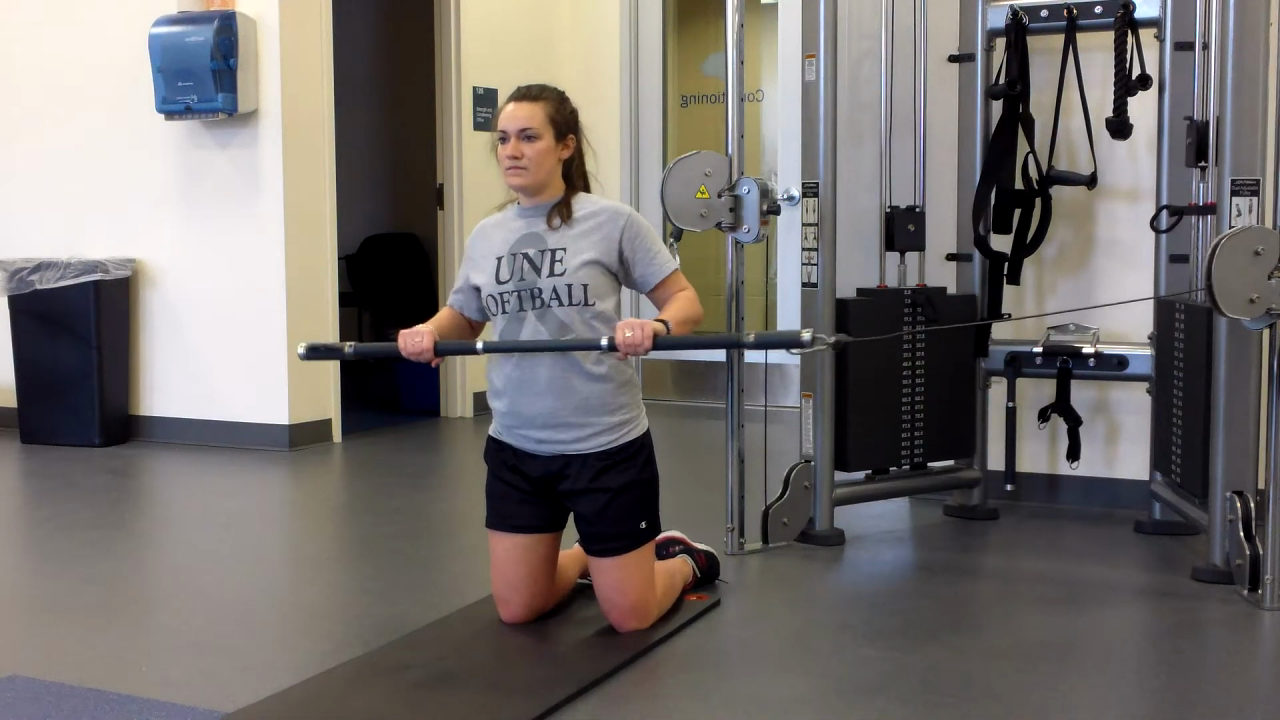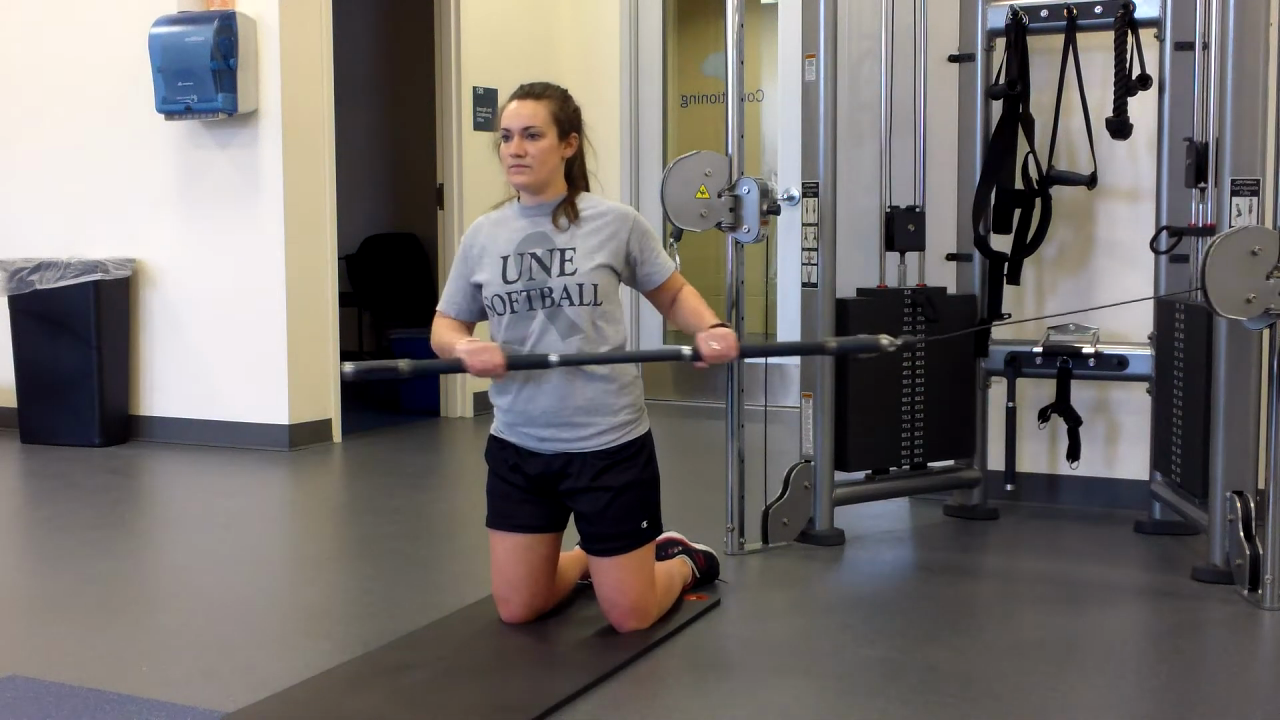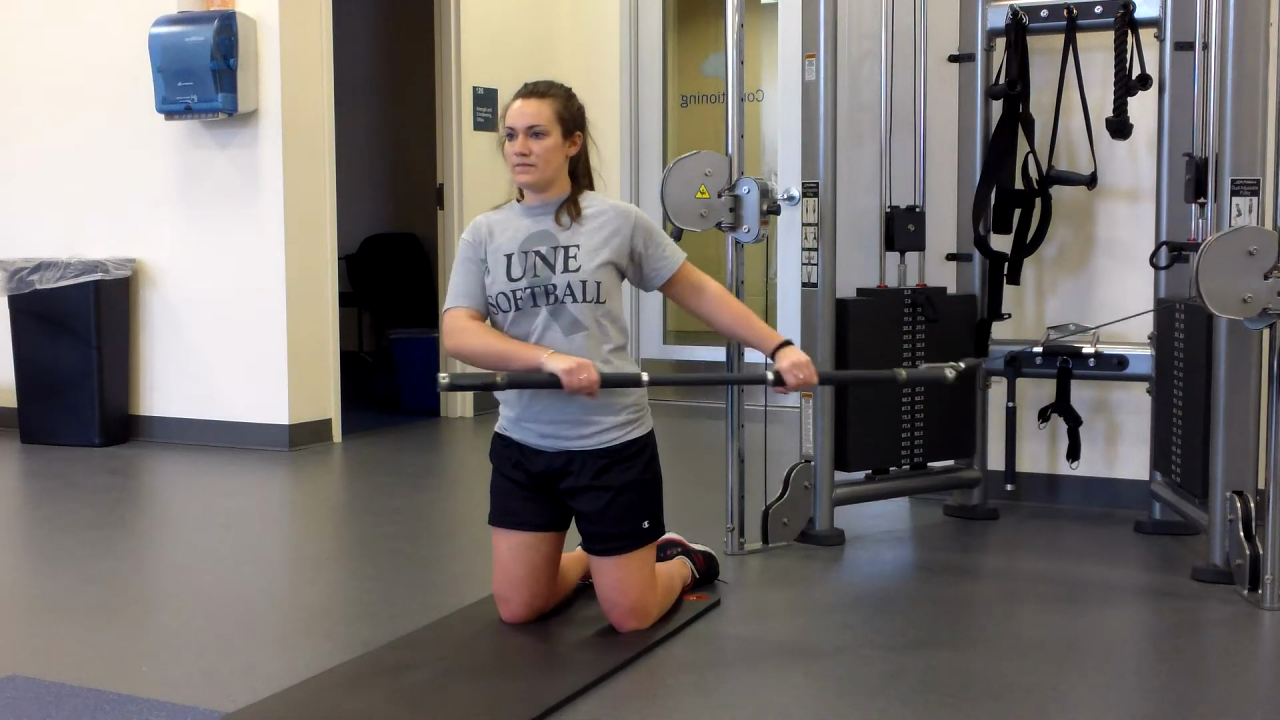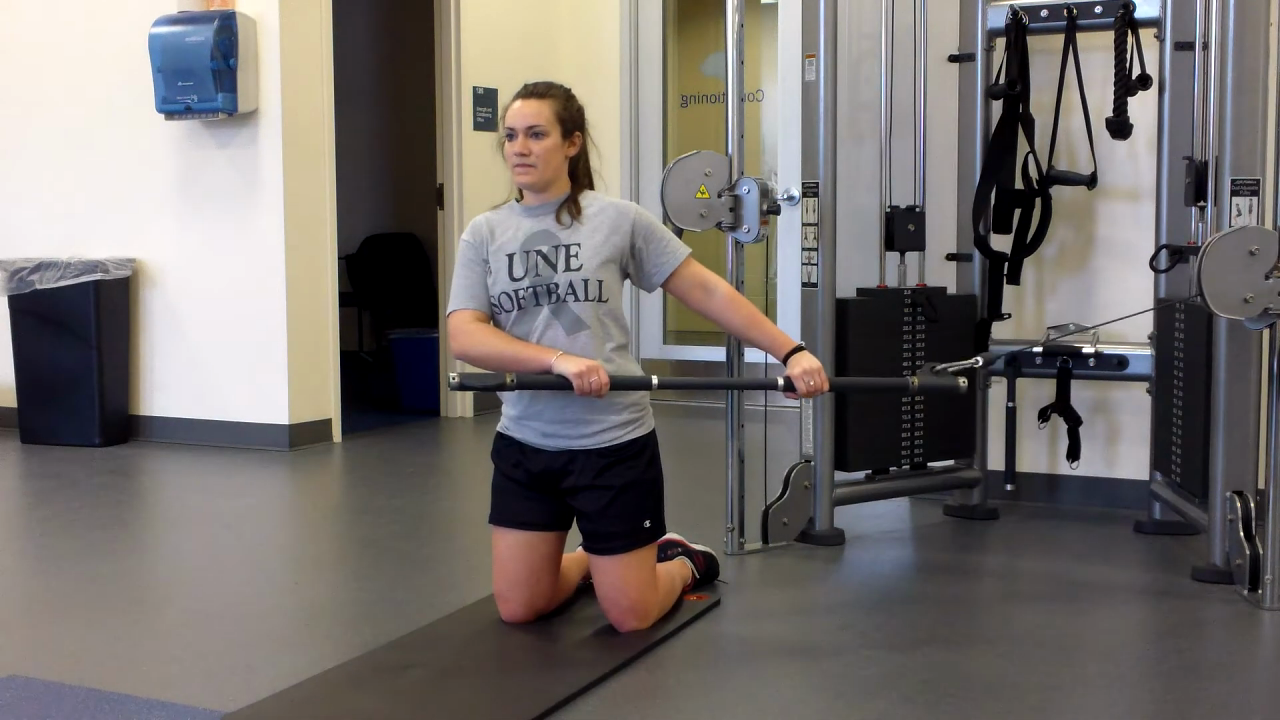
dt=0.4s
person 1, frame 1
left shoulder: (611, 222)
right shoulder: (485, 235)
left elbow: (684, 300)
right elbow: (463, 320)
left wrist: (657, 327)
right wrist: (427, 333)
left hip: (605, 444)
right hip: (516, 448)
left knee: (629, 616)
right knee: (516, 610)
left ankle: (682, 559)
right ankle: (586, 557)
person 1, frame 2
left shoulder: (615, 223)
right shoulder: (482, 235)
left elbow: (675, 294)
right elbow: (445, 325)
left wrist: (711, 329)
right wrist: (463, 345)
left hip: (609, 443)
right hip: (519, 447)
left knee: (629, 616)
right knee: (517, 609)
left ankle: (683, 559)
right ankle: (590, 560)
person 1, frame 3
left shoulder: (617, 222)
right shoulder: (483, 233)
left elbow: (699, 292)
right elbow: (458, 336)
left wrist: (778, 346)
right wrist: (549, 357)
left hip: (611, 443)
right hip: (523, 445)
left knee: (630, 615)
right knee: (517, 609)
left ankle: (683, 561)
right ankle: (589, 560)
person 1, frame 4
left shoulder: (618, 220)
right shoulder: (483, 234)
left elbow: (705, 290)
right elbow: (464, 338)
left wrist: (790, 352)
right wrist: (558, 359)
left hip: (612, 442)
right hip: (524, 445)
left knee: (631, 616)
right knee: (518, 609)
left ankle: (684, 561)
right ankle: (589, 559)
